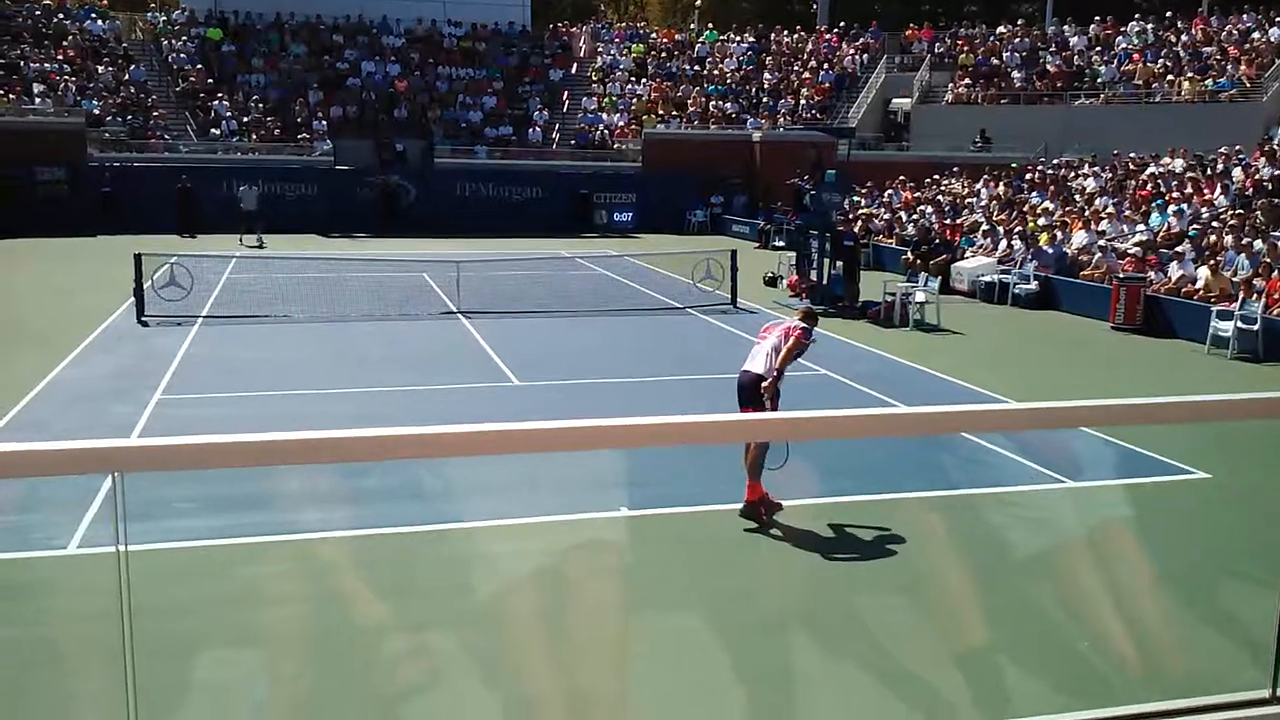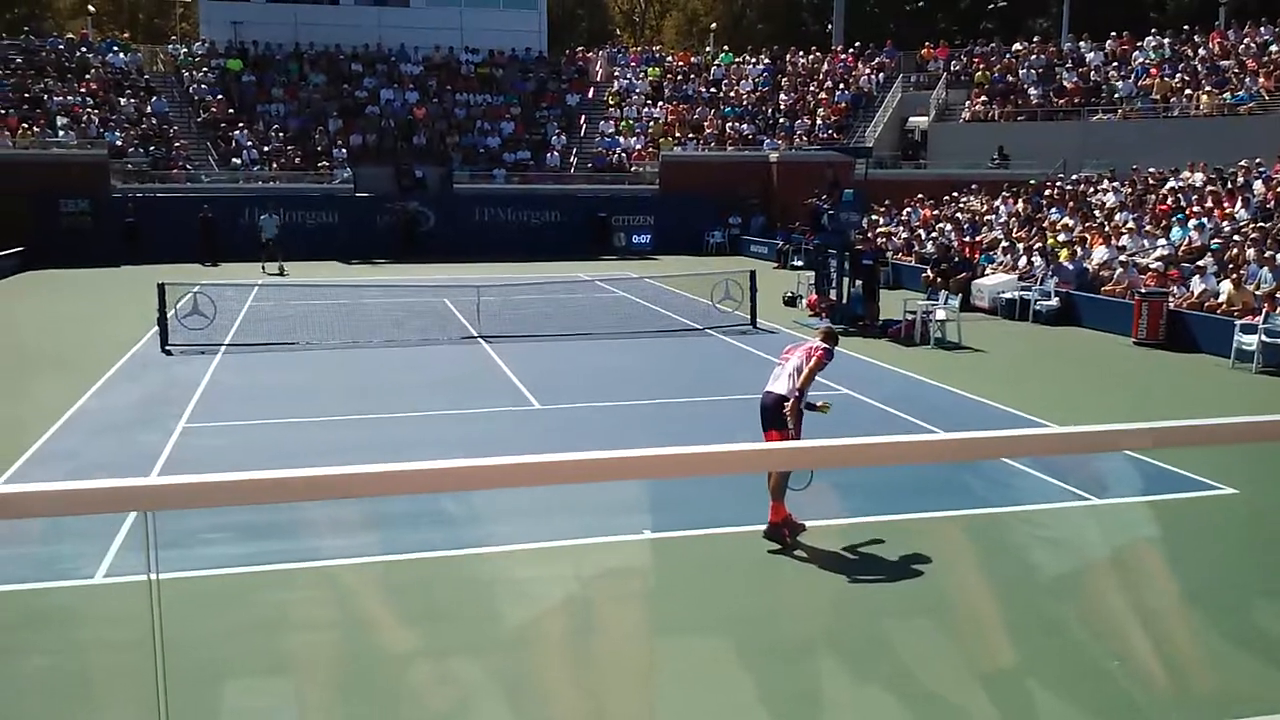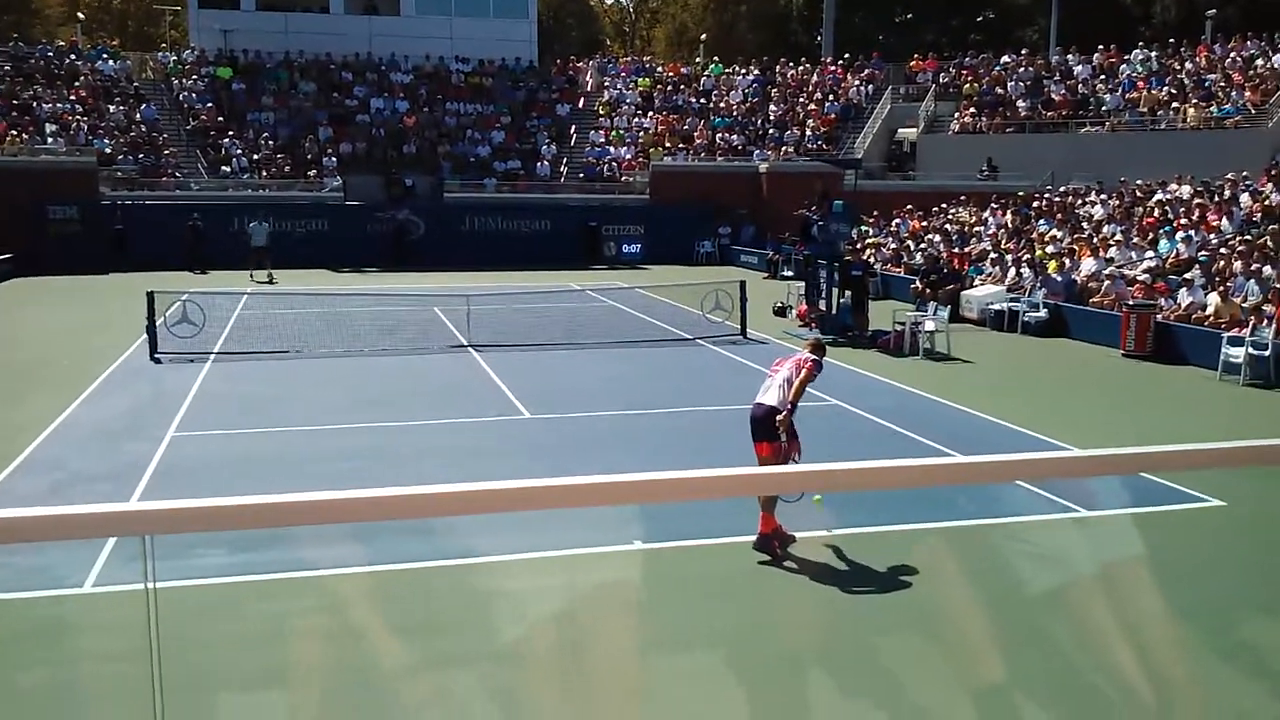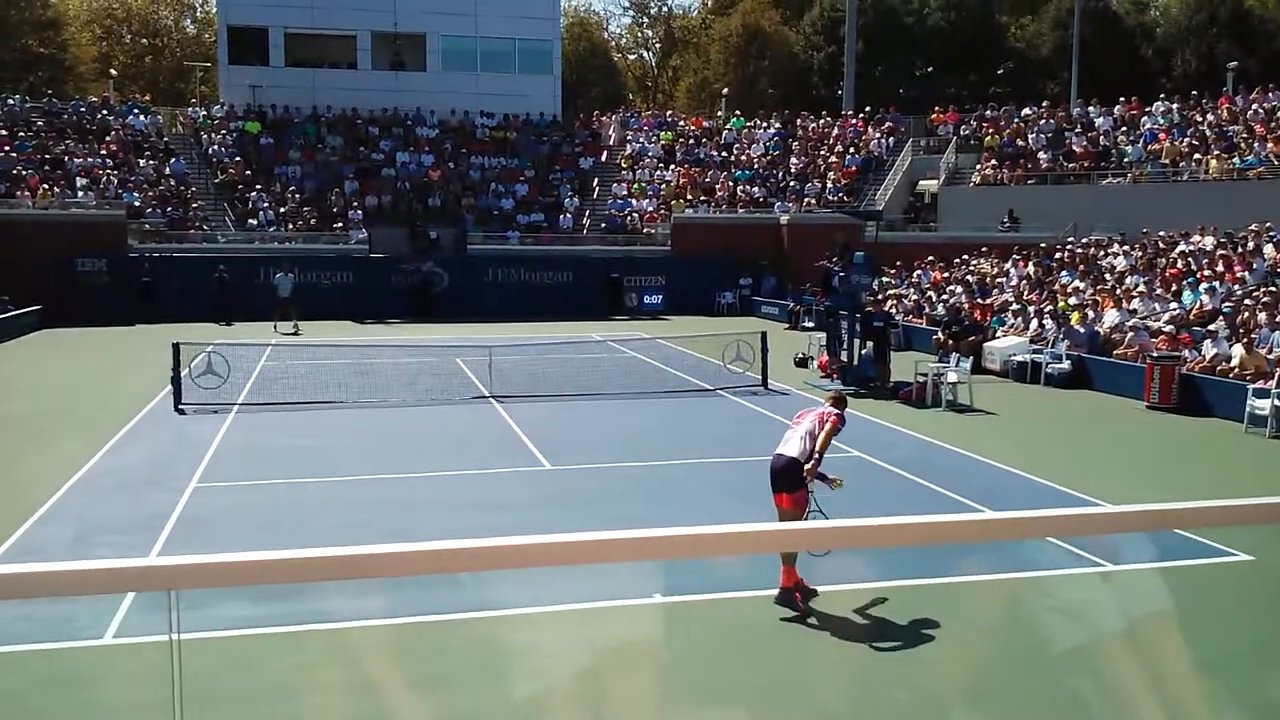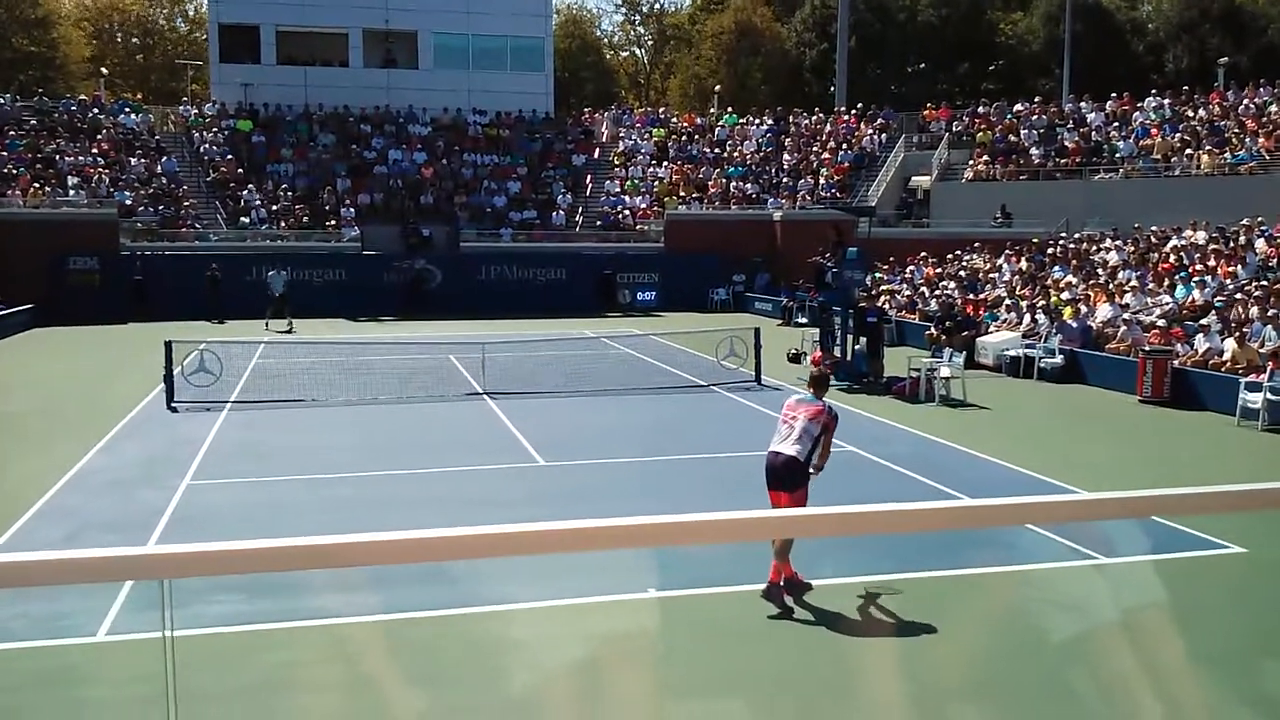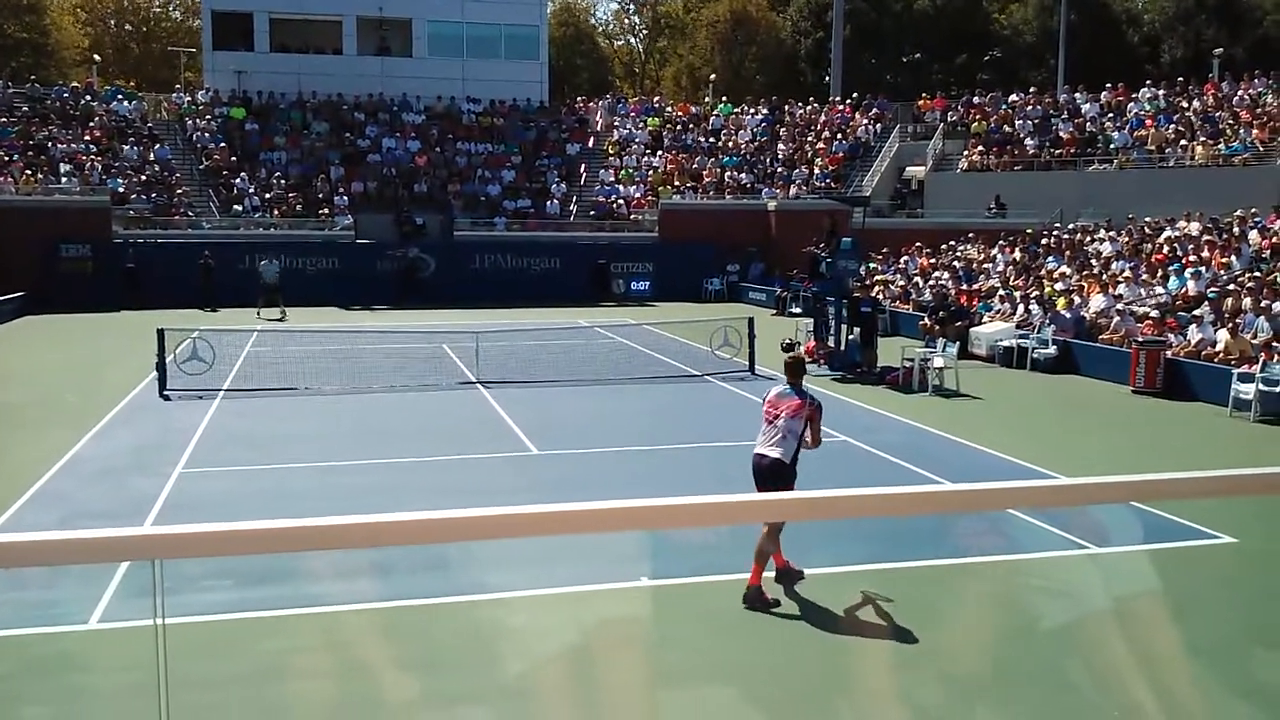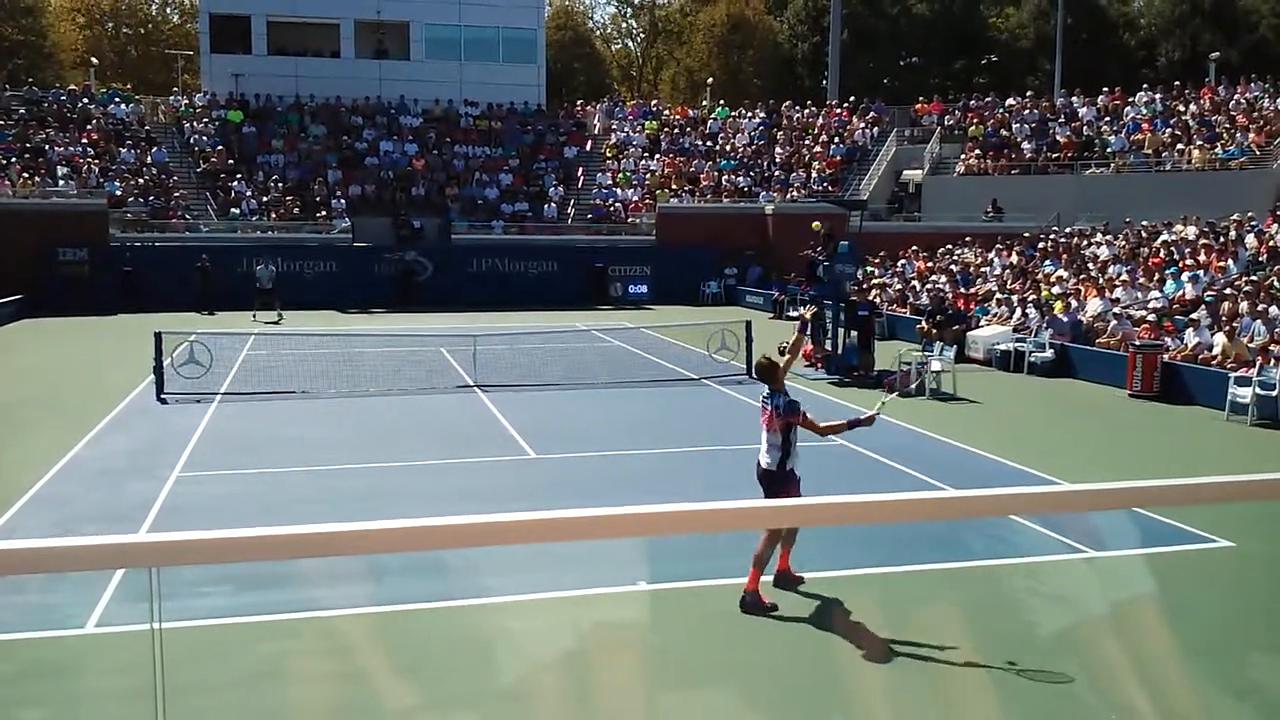
dt=0.7s
person 1, frame 1
left shoulder: (773, 325)
right shoulder: (803, 328)
right elbow: (788, 351)
left wrist: (803, 348)
right wrist: (775, 379)
left hip: (745, 377)
right hip: (761, 382)
left knee: (753, 440)
right knee: (761, 442)
left ankle: (758, 496)
right ankle: (751, 502)
person 1, frame 2
left shoulder: (794, 347)
right shoulder: (824, 349)
right elbow: (809, 371)
left wrist: (812, 406)
right wrist: (796, 400)
left hip: (768, 398)
right hip: (784, 403)
left ankle: (781, 517)
right ankle: (774, 523)
person 1, frame 3
left shoulder: (783, 360)
right shoulder: (814, 361)
right elbow: (800, 382)
left wrist: (794, 438)
right wrist: (788, 412)
left hip: (758, 410)
right hip: (774, 415)
left ankle: (771, 528)
right ankle: (764, 534)
person 1, frame 4
left shoulder: (805, 413)
right shoulder: (836, 415)
right elbow: (826, 434)
left wrist: (823, 477)
right wrist: (816, 461)
left hip: (777, 462)
right hip: (794, 466)
left ankle: (793, 582)
right ankle: (786, 589)
person 1, frame 5
left shoulder: (791, 401)
right shoulder: (828, 413)
right elbow: (825, 450)
right wrist: (818, 466)
left hip: (772, 458)
right hip: (793, 464)
left ankle: (789, 577)
right ankle: (774, 583)
person 1, frame 6
left shoulder: (771, 394)
right shoulder: (811, 403)
right elbow: (815, 441)
right wrist: (806, 442)
left hip: (759, 458)
right hip: (780, 464)
left knee: (773, 520)
right knee: (773, 525)
left ankle: (782, 567)
right ankle: (753, 586)
person 1, frame 7
left shoulder: (769, 390)
right shoulder: (785, 404)
left elbow: (791, 354)
right elbow: (820, 430)
left wrist: (802, 326)
right wrist: (857, 422)
left hip: (770, 467)
right hip: (778, 474)
right knee: (775, 533)
left ankle: (784, 572)
right ankle: (750, 593)
